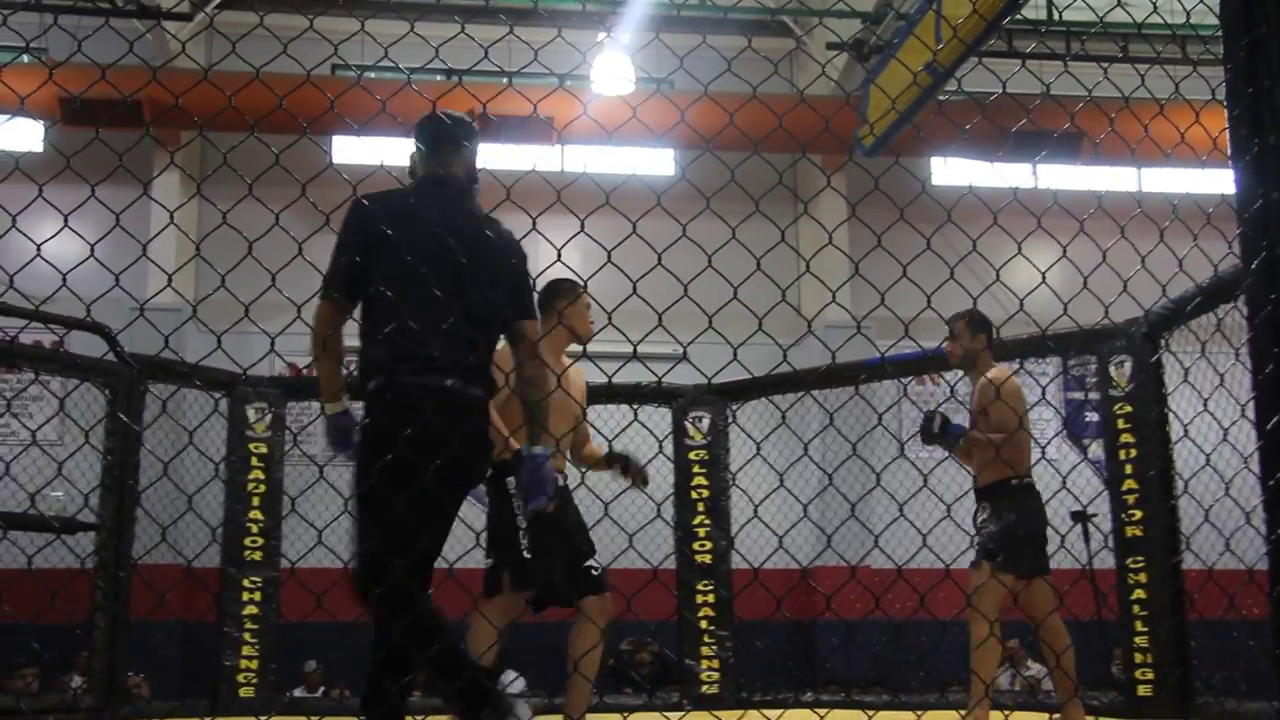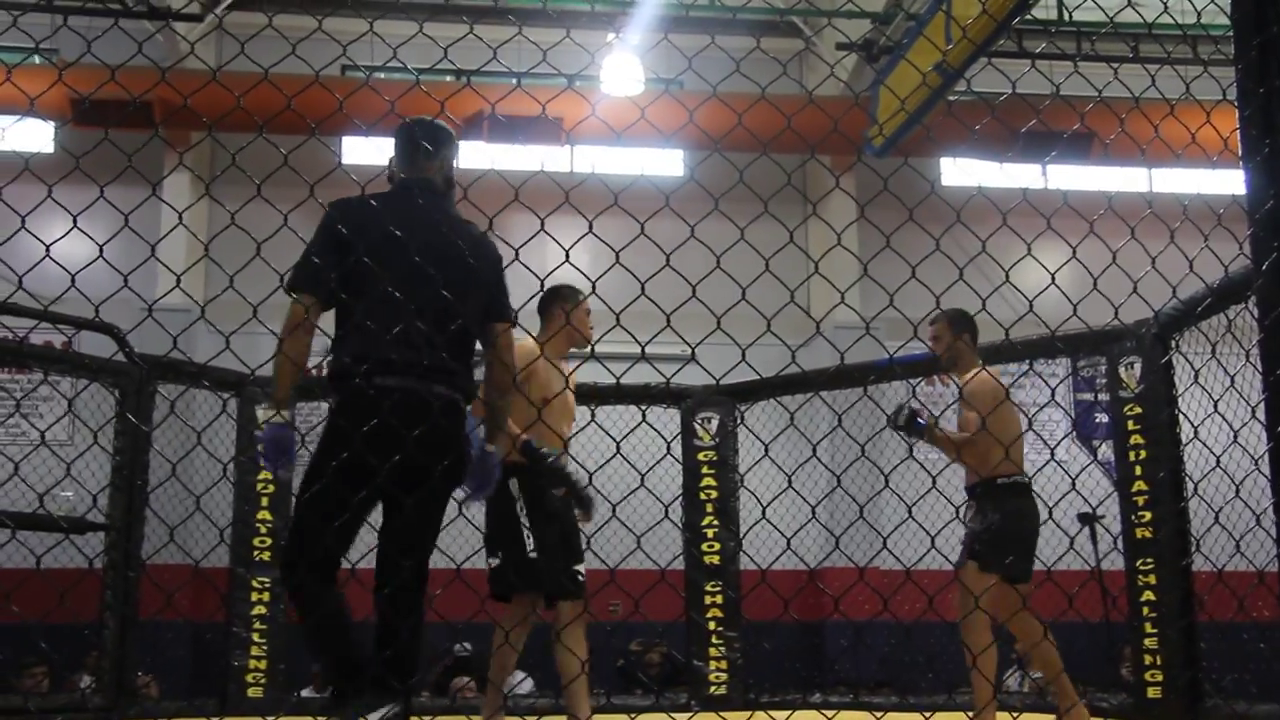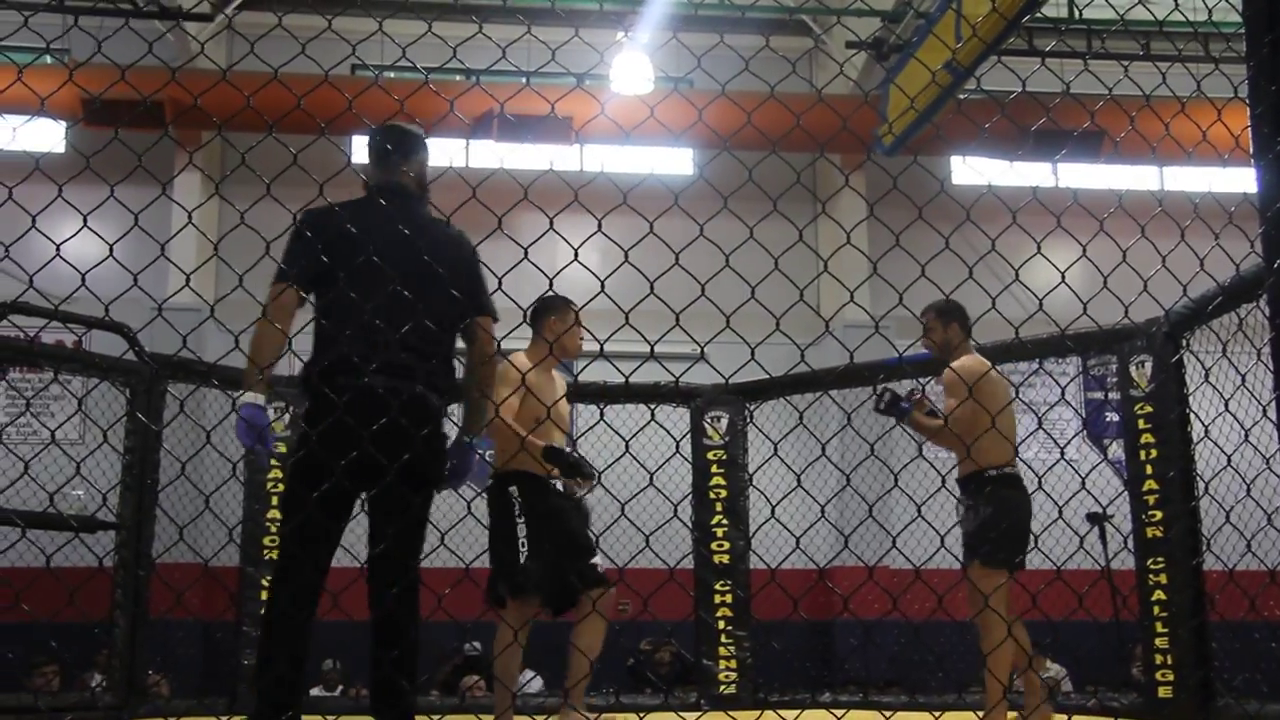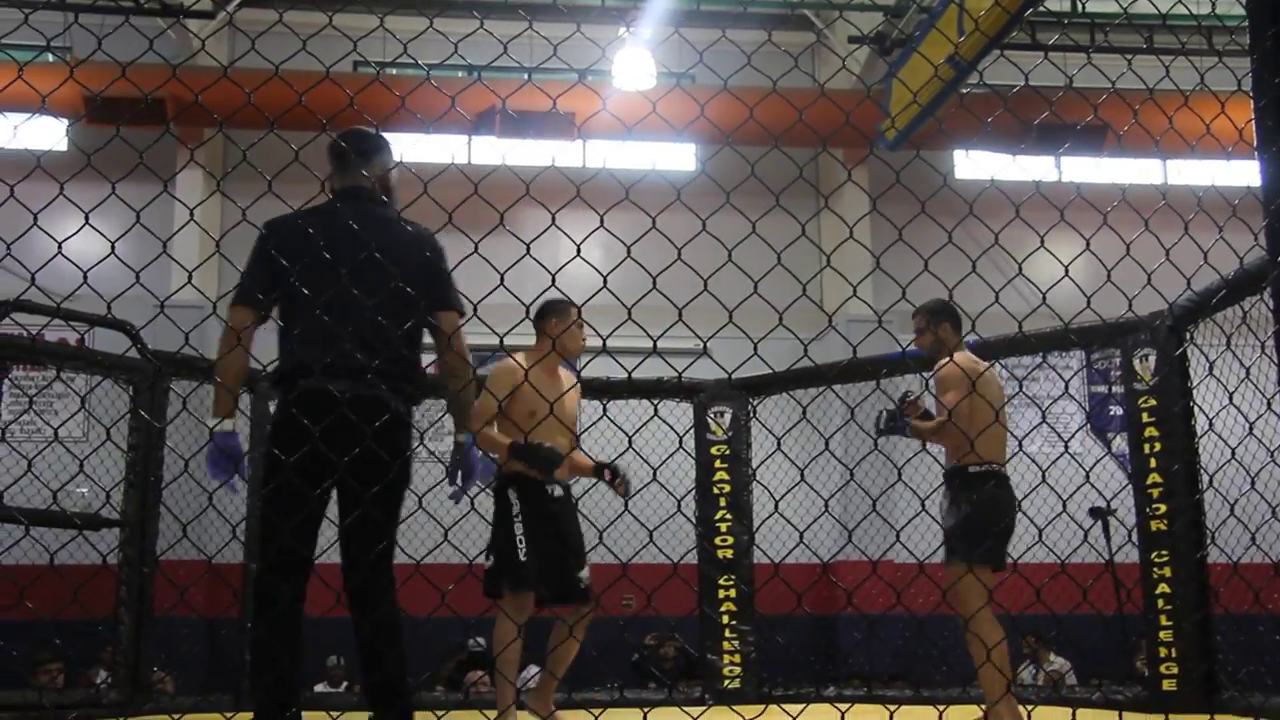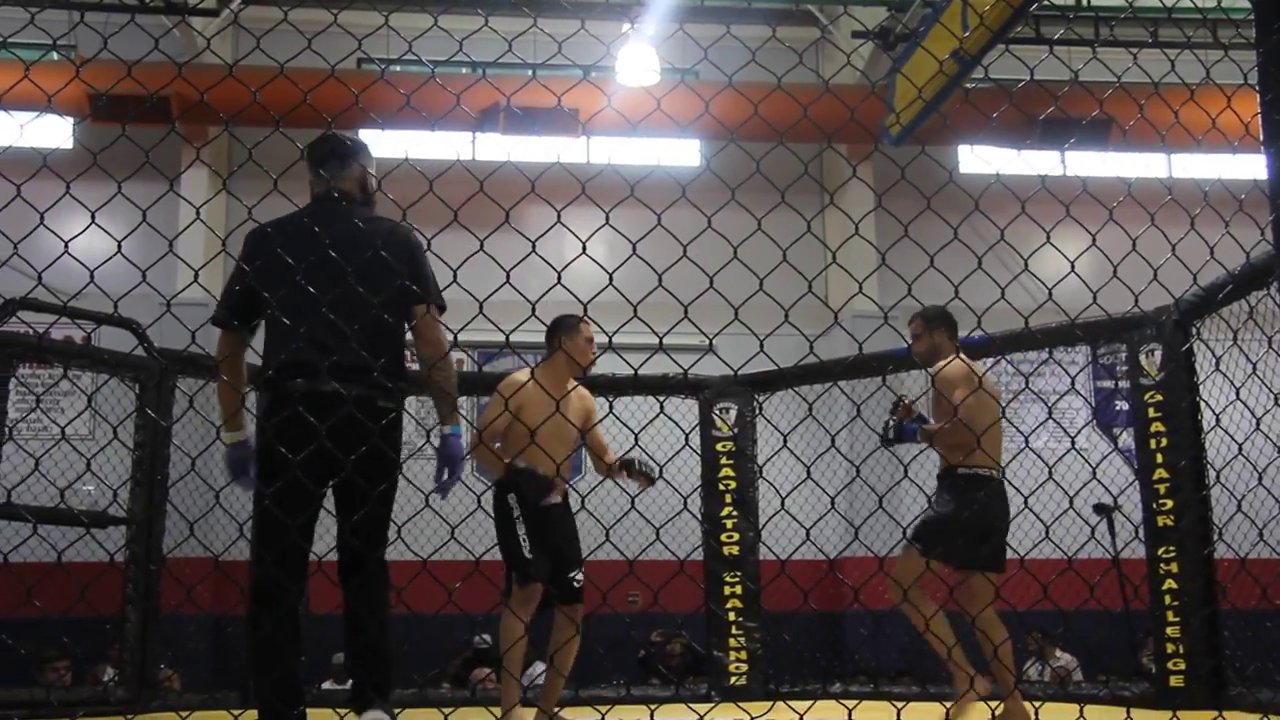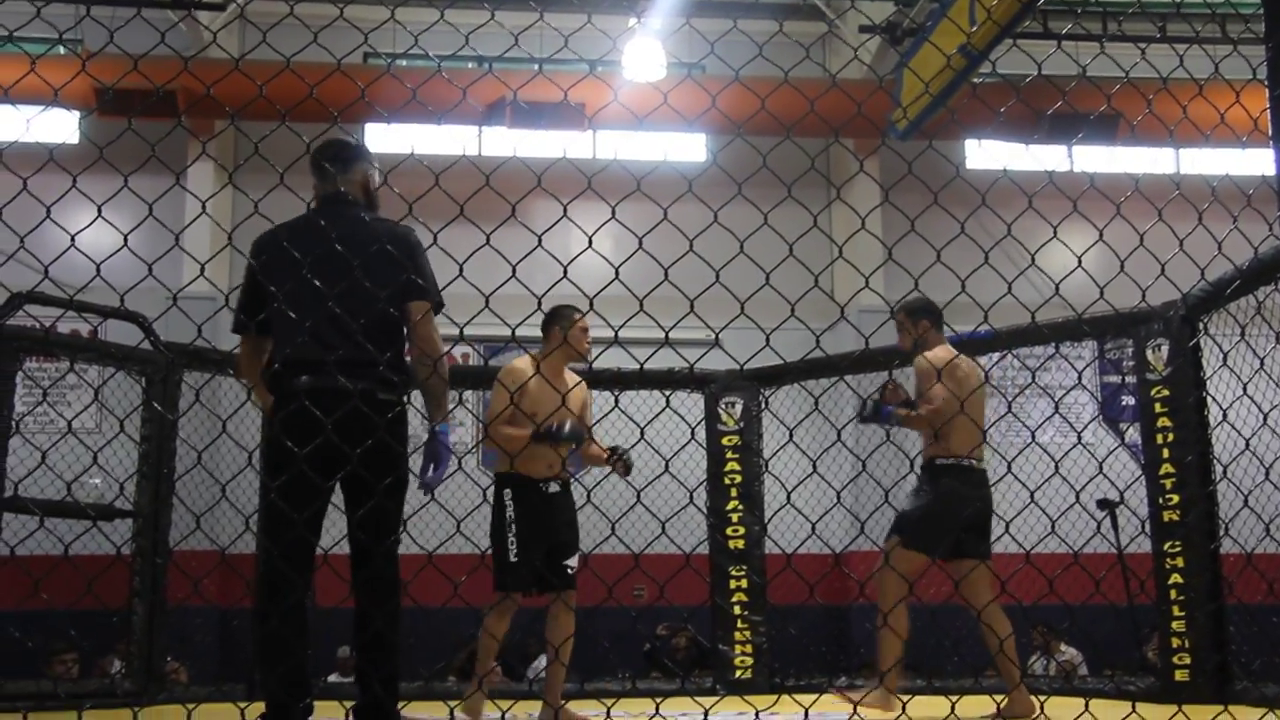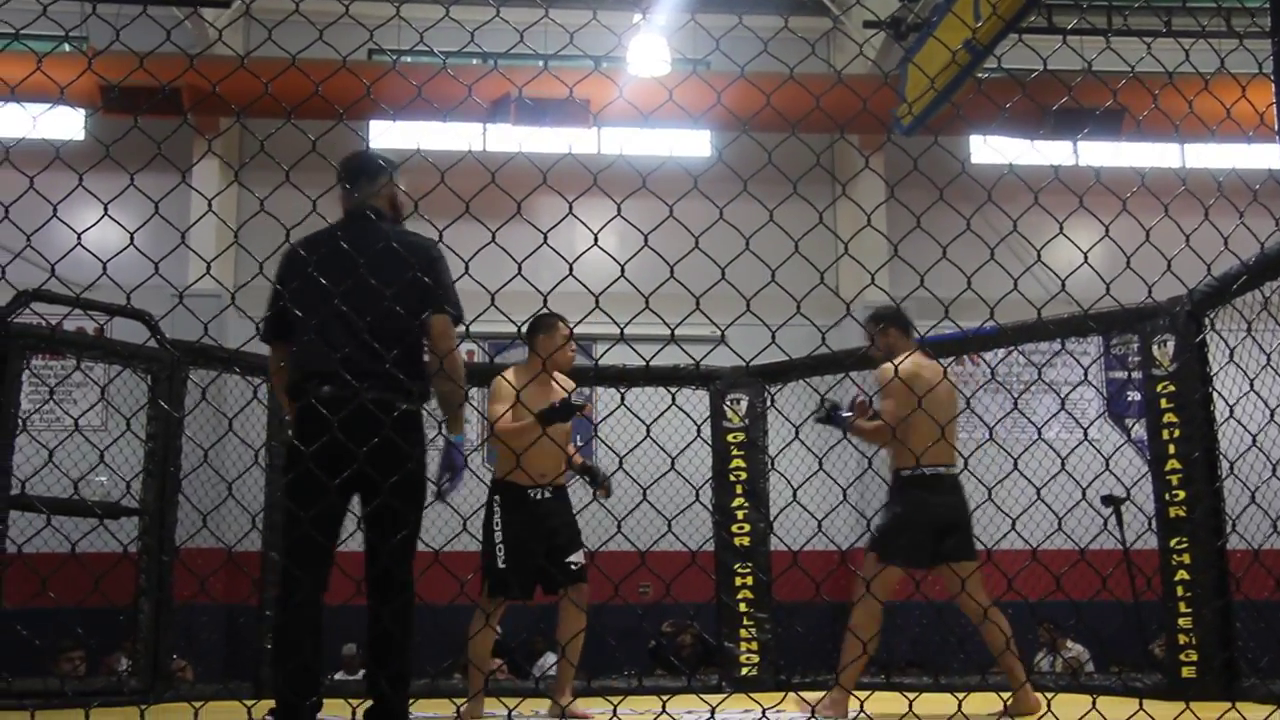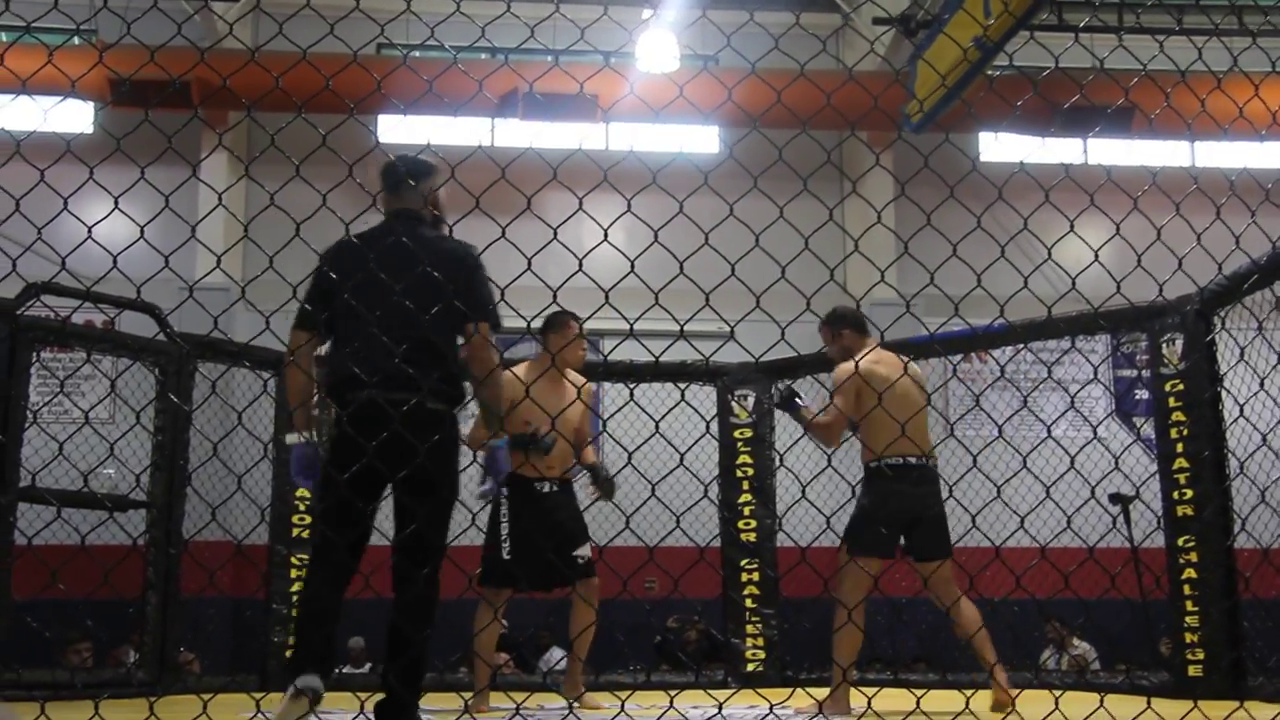
dt=0.2s
person 1, frame 1
left shoulder: (373, 214)
right shoulder: (500, 239)
left elbow: (329, 321)
right elbow: (530, 352)
left wrist: (334, 406)
right wrist: (537, 447)
left hip: (400, 411)
right hip: (467, 420)
left knee: (386, 578)
right knee: (398, 575)
person 1, frame 2
left shoulder: (349, 217)
right shoulder: (477, 244)
left elbow: (302, 316)
right elbow: (501, 354)
left wrist: (277, 410)
right wrist: (492, 445)
left hip: (367, 412)
right hip: (442, 426)
left knee: (307, 564)
right knee: (402, 582)
person 1, frame 3
left shoulder: (324, 223)
right shoulder: (453, 243)
left elbow: (281, 306)
right elbow: (483, 345)
left wrist: (253, 395)
right wrist: (470, 435)
left hip: (341, 412)
right hip: (419, 423)
left knee: (298, 572)
right knee: (395, 584)
person 1, frame 4
left shoulder: (286, 232)
right shoulder: (418, 242)
left elbow: (239, 326)
right elbow: (452, 343)
left wrist: (224, 421)
right wrist: (463, 433)
left hip: (306, 416)
right hip: (386, 423)
left knee: (280, 578)
right knee: (372, 576)
person 1, frame 5
left shoulder: (267, 240)
right shoulder: (398, 241)
left elbow: (230, 345)
right elbow: (430, 339)
left wrist: (235, 432)
right wrist: (451, 426)
left hip: (294, 416)
right hip: (374, 422)
left knee: (277, 577)
right knee: (365, 569)
person 1, frame 6
left shoulder: (273, 244)
right shoulder: (397, 240)
left elbow: (252, 349)
right elbow: (424, 337)
right wrist: (440, 423)
left hip: (299, 415)
right hip: (378, 418)
left knee: (284, 573)
right knee: (377, 571)
person 1, frame 7
left shoulder: (301, 255)
right shoulder: (419, 251)
left elbow: (279, 360)
right elbow: (443, 347)
right wrist: (456, 432)
left hip: (319, 422)
right hip: (395, 425)
left knee: (302, 574)
right knee: (391, 577)
person 1, frame 8
left shoulder: (340, 255)
right shoulder: (456, 257)
left elbow: (300, 351)
right elbow: (481, 351)
left wrist: (301, 435)
right wrist: (496, 435)
left hip: (356, 423)
right hip: (428, 427)
left knee: (331, 560)
right knee: (416, 574)
person 2, frame 1
left shoulder: (575, 377)
right elbow: (482, 411)
left wrist: (612, 458)
right wrist: (521, 455)
left hip: (555, 493)
right hip: (518, 486)
left knee: (597, 605)
right knee: (509, 595)
person 2, frame 2
left shoulder: (565, 375)
right shoulder: (524, 354)
right elbow: (487, 407)
left wrist: (570, 484)
right wrist: (532, 451)
left hip: (549, 492)
right hip: (517, 484)
left knee: (572, 606)
right knee: (525, 601)
person 2, frame 3
left shoulder: (556, 379)
right shoulder: (516, 366)
right elbow: (497, 422)
left wrist: (574, 492)
right wrist: (554, 454)
left hip: (556, 496)
right hip: (519, 493)
left knee: (598, 596)
right knee: (522, 604)
person 2, frame 4
left shoulder: (571, 382)
right shoulder: (513, 369)
right elbow: (476, 428)
left wrist: (601, 469)
right wrist: (521, 451)
left hip: (559, 498)
right hip: (520, 493)
left knee: (578, 607)
right knee: (518, 598)
person 2, frame 5
left shoulder: (584, 400)
right shoulder: (517, 385)
left elbow: (602, 460)
right elbow: (479, 443)
left wrist: (627, 466)
right wrist: (514, 470)
left hip: (557, 505)
right hip: (517, 498)
left knee: (572, 607)
right knee: (528, 590)
person 2, frame 6
left shoulder: (579, 387)
right shoulder: (517, 373)
left elbow: (585, 447)
right elbow: (492, 432)
left wrist: (610, 457)
right wrist: (541, 435)
left hip: (558, 494)
right hip: (517, 492)
left knee: (565, 595)
right knee: (510, 593)
person 2, frame 7
left shoulder: (567, 387)
right shoulder: (507, 381)
right elbow: (497, 434)
left wrist: (586, 468)
right wrist: (546, 419)
left hip: (555, 499)
right hip: (512, 499)
left knee: (576, 591)
right knee: (496, 598)
person 2, frame 8
left shoulder: (583, 387)
right shoulder: (514, 379)
right elbow: (477, 439)
left wrist: (595, 468)
right wrist: (517, 442)
left hip: (561, 494)
right hip: (519, 493)
left knee: (588, 585)
right knee: (496, 591)
left ankle: (573, 683)
right ankle: (481, 691)
person 3, frame 1
left shoulder: (994, 383)
right shoulder: (984, 388)
left elbow: (1015, 446)
left wrist: (959, 434)
right wrist: (950, 439)
left hip: (1011, 506)
right hip: (1002, 508)
left knee: (981, 605)
right knee: (1043, 614)
person 3, frame 2
left shoulder: (974, 382)
right shoulder: (983, 383)
left elbow: (977, 448)
left wrist: (926, 428)
right wrist: (932, 431)
left hip: (1000, 505)
right hip: (1008, 505)
left knee: (973, 607)
right knee: (1019, 617)
person 3, frame 3
left shoulder: (959, 370)
right shoulder: (986, 372)
left elbow: (957, 437)
left wrist: (906, 413)
right wrist: (929, 414)
left hip: (991, 496)
right hip: (1002, 494)
left knee: (987, 608)
right knee: (995, 610)
person 3, frame 4
left shoulder: (951, 368)
right shoulder: (983, 370)
left elbow: (954, 432)
left wrist: (907, 424)
right wrist: (925, 416)
left hip: (973, 492)
right hip: (991, 491)
left knee: (970, 605)
right knee: (975, 605)
person 3, frame 5
left shoulder: (948, 370)
right shoulder: (976, 374)
left elbow: (962, 432)
left wrist: (915, 432)
right wrist: (919, 422)
left hip: (964, 492)
right hip: (988, 495)
left knee: (906, 580)
right knee: (980, 605)
left ankle: (966, 677)
person 3, frame 6
left shoulder: (931, 359)
right shoulder: (969, 366)
left elbow: (938, 416)
left wrist: (892, 413)
right wrist: (905, 405)
left hip: (945, 483)
right hip: (974, 485)
left knee: (892, 578)
right knee: (981, 597)
left ankle: (886, 686)
person 3, frame 7
left shoulder: (893, 370)
right shoulder: (941, 373)
left elbow: (888, 433)
left wrist: (845, 420)
right wrist: (873, 416)
left hip: (915, 493)
right hip: (949, 492)
left knee: (869, 592)
right knee: (975, 599)
person 3, frame 8
left shoulder: (850, 371)
right shoulder: (911, 368)
left elbow: (830, 435)
left wrist: (796, 407)
left hip: (887, 485)
right hip: (925, 482)
left knee: (850, 589)
right knee: (949, 590)
left ankle: (838, 696)
right ankle: (999, 677)
